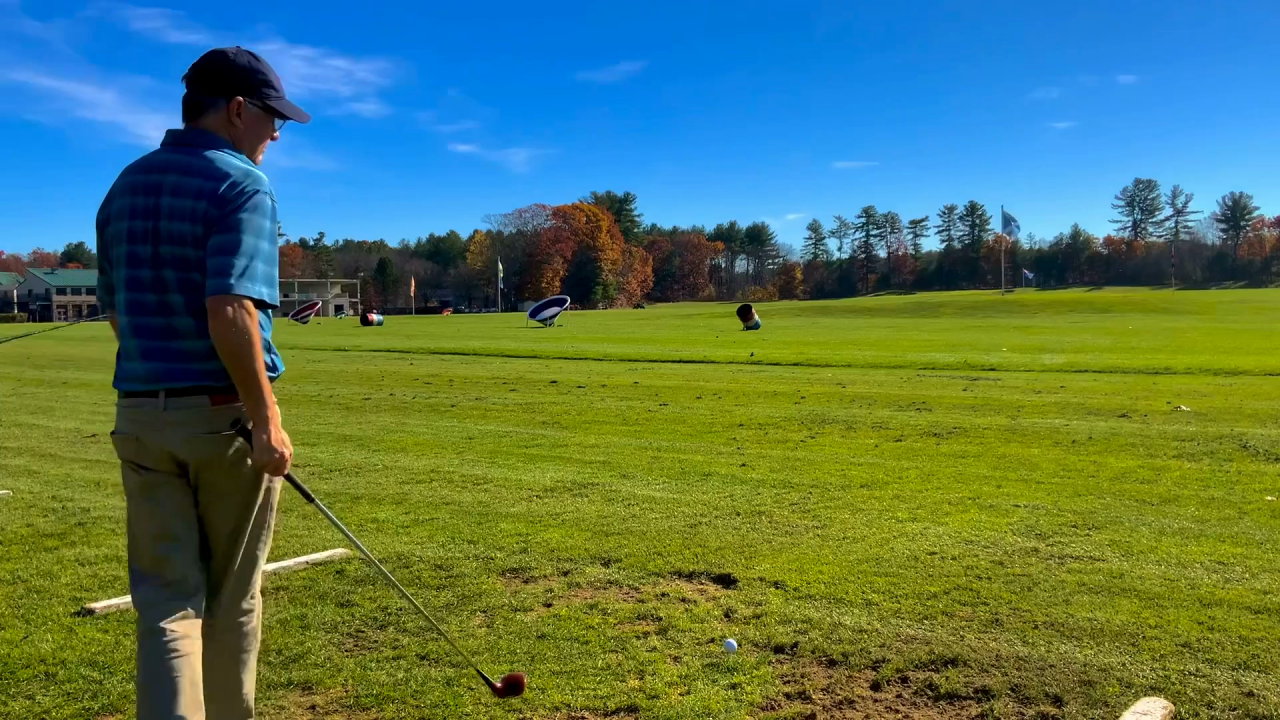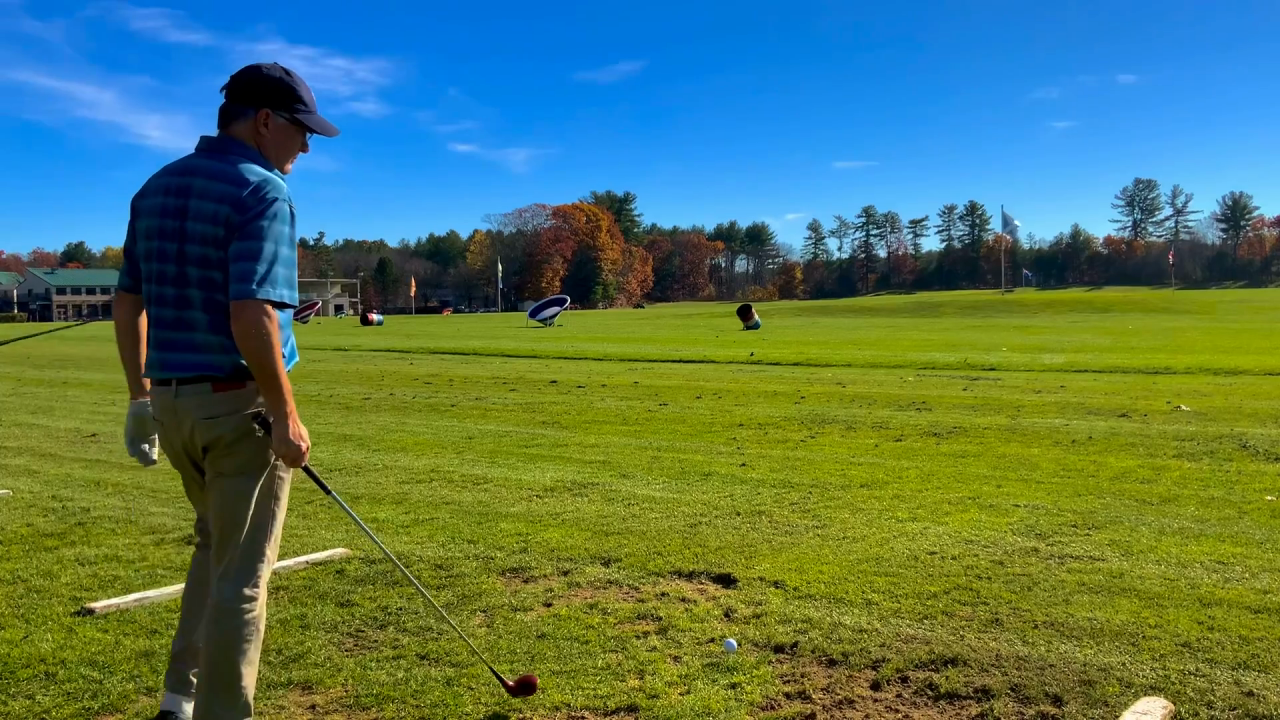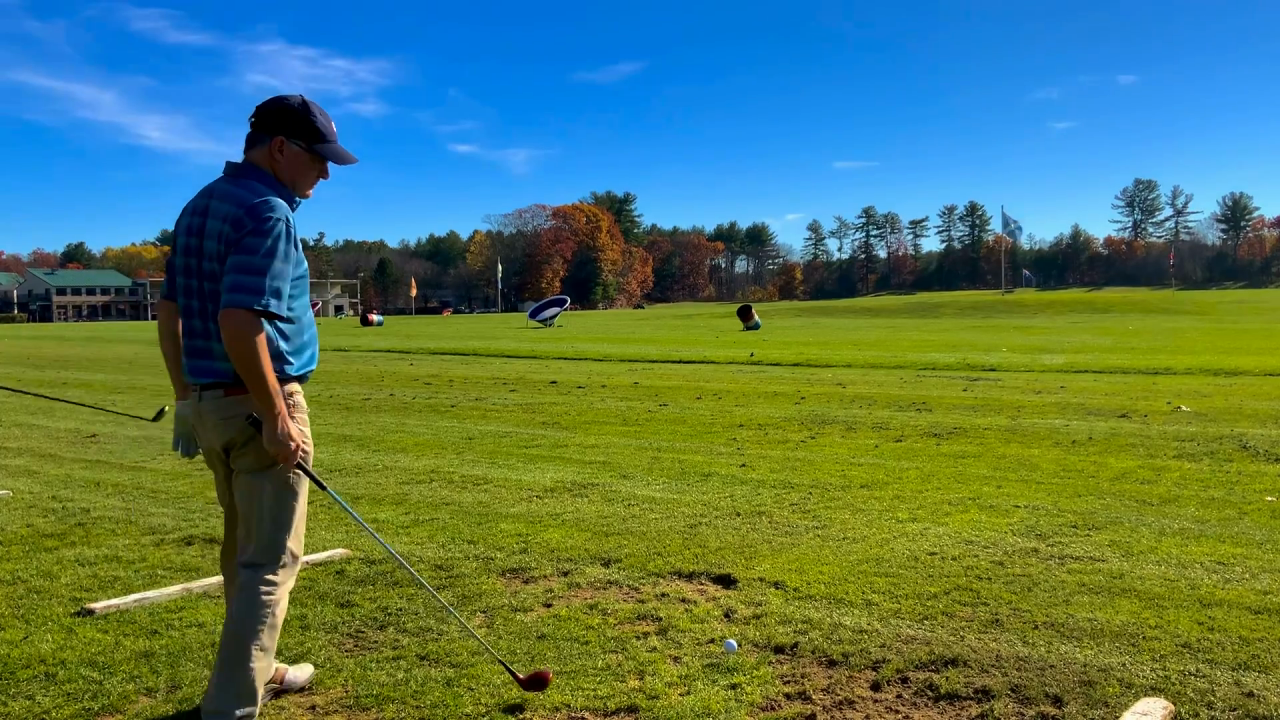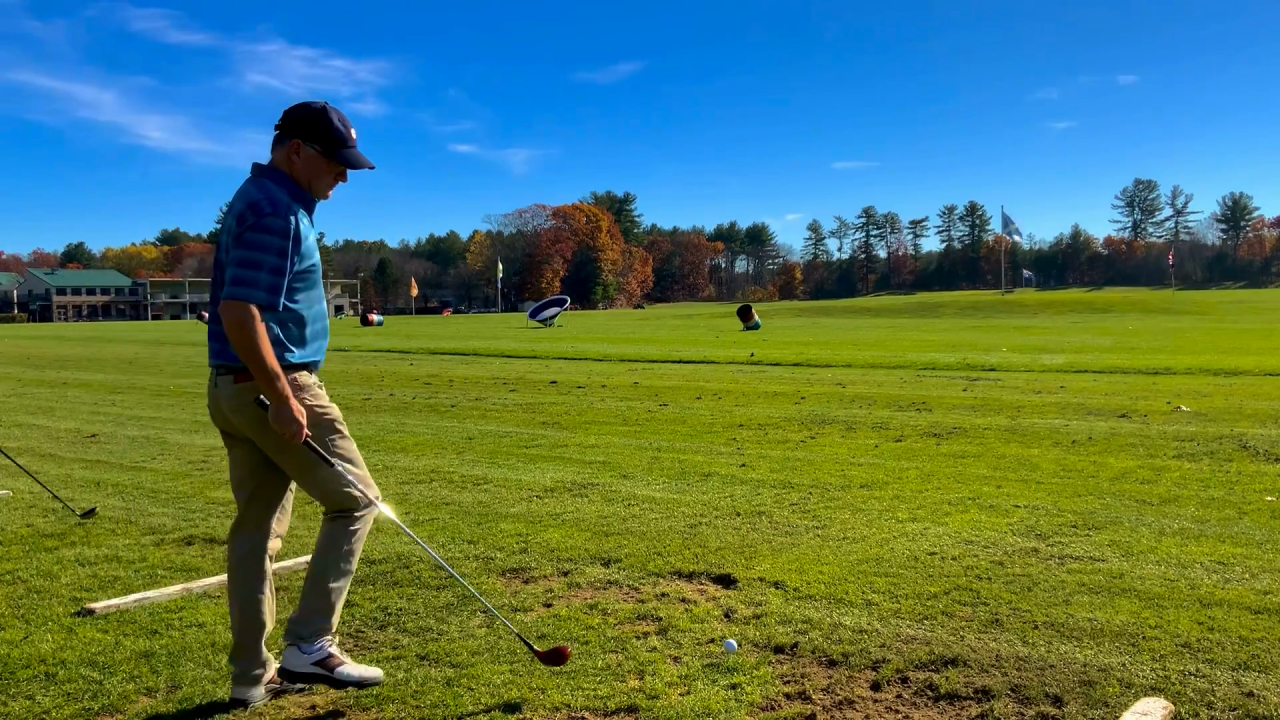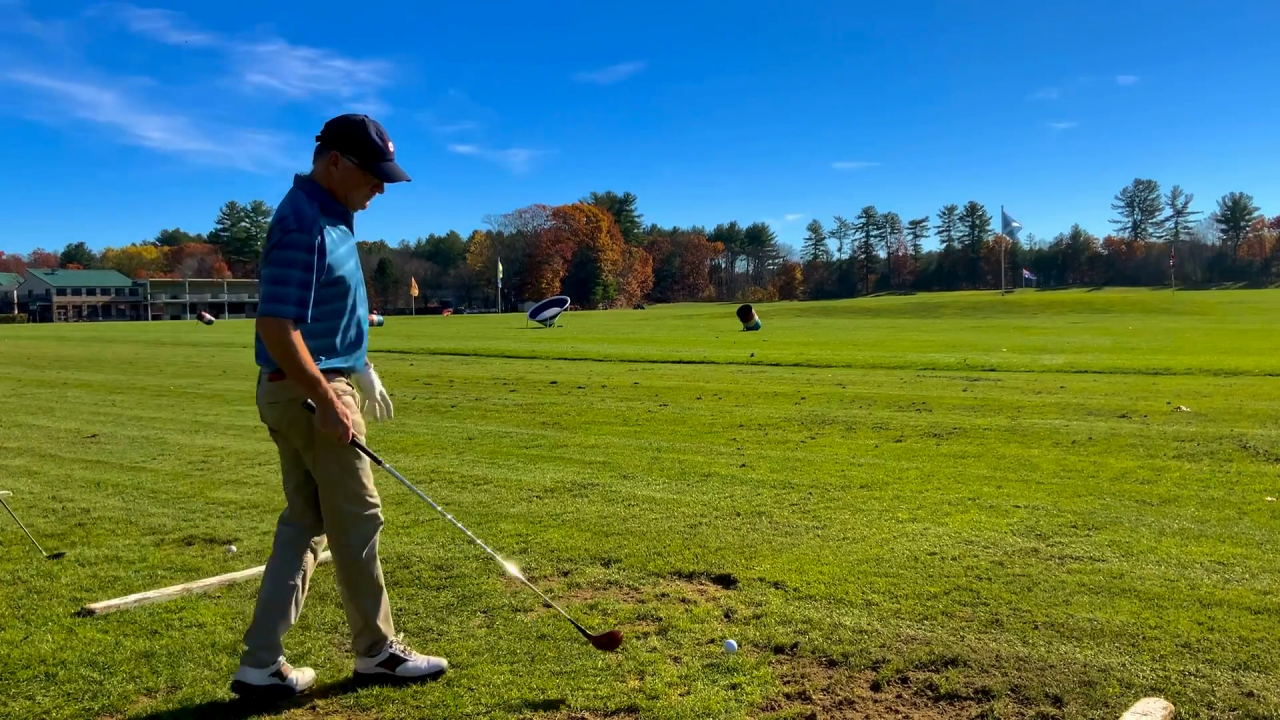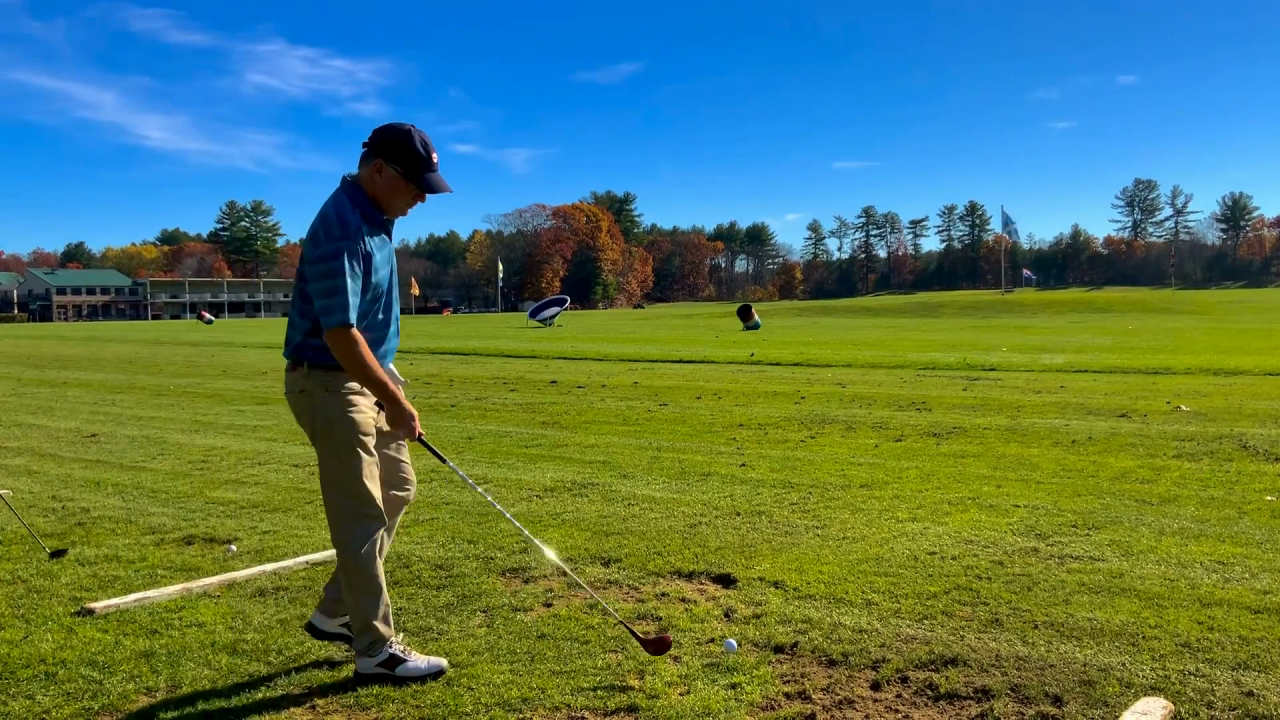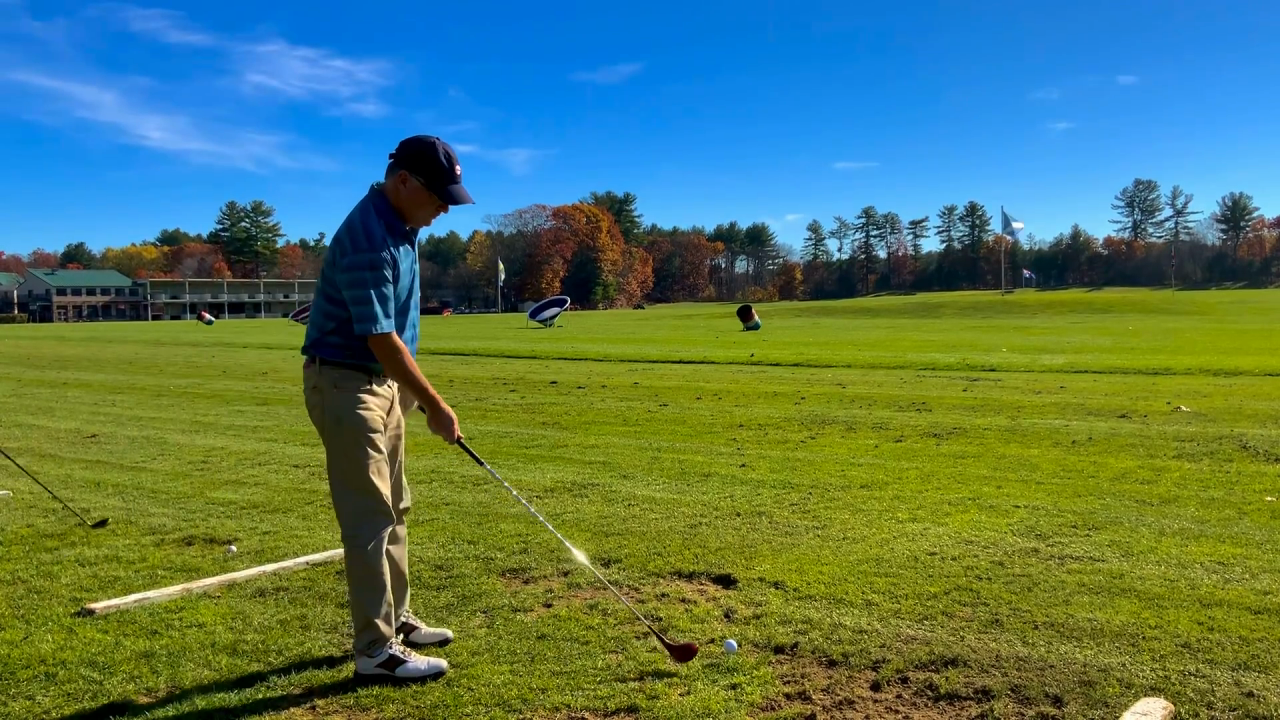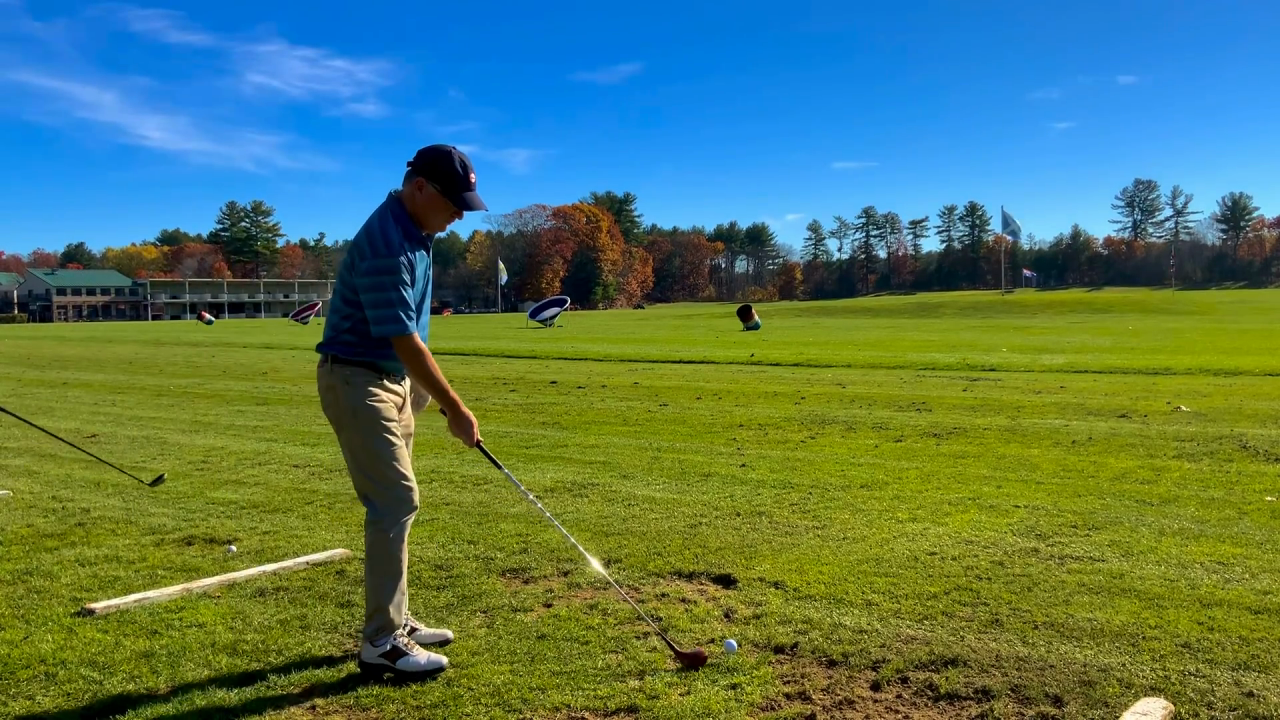
dt=0.3s
person 1, frame 1
left shoulder: (124, 188)
right shoulder: (241, 185)
left elbow: (119, 313)
right elbow: (231, 316)
right wrist: (267, 422)
left hip: (142, 420)
right hip: (226, 417)
left knee: (164, 604)
right knee: (232, 597)
person 1, frame 2
left shoulder: (158, 187)
right shoulder: (262, 192)
left elbow: (129, 303)
right elbow: (251, 316)
left wrist: (143, 398)
right wrist: (286, 416)
left hip: (172, 401)
right hip: (240, 402)
left knee: (213, 542)
right knee: (239, 573)
person 1, frame 3
left shoulder: (201, 206)
right shoulder: (267, 213)
left elbow: (170, 310)
right elbow: (238, 323)
left wrist: (186, 401)
right wrist: (278, 418)
left hip: (209, 403)
right hip: (259, 407)
left knee: (243, 548)
right knee: (268, 562)
left ankle: (255, 670)
person 1, frame 4
left shoulder: (266, 201)
right shoulder: (274, 212)
right elbow: (237, 313)
left wrist: (297, 374)
right wrist: (286, 396)
left hip: (237, 390)
right hip: (272, 390)
left knee: (256, 528)
right knee: (352, 502)
left ankle: (252, 672)
right ankle: (309, 644)
person 1, frame 5
left shoulder: (328, 215)
right shoulder: (305, 225)
right elbow: (275, 327)
left wrist: (361, 371)
right wrist: (330, 402)
left hip: (304, 391)
right hip: (311, 395)
left knee: (304, 521)
right knee: (356, 522)
left ankle: (261, 661)
right ankle: (376, 651)
person 1, frame 6
left shoulder: (375, 217)
right shoulder: (342, 231)
right elbow: (341, 335)
left wrist: (386, 375)
right wrist: (394, 402)
left hip: (361, 381)
right hip: (331, 386)
left knee: (396, 493)
right knee: (362, 517)
left ankle: (336, 611)
right ankle: (375, 648)
person 1, frame 7
left shoulder: (399, 225)
right shoulder: (368, 241)
right elbow: (381, 341)
left wrist: (413, 390)
right wrist: (435, 406)
left hip: (380, 383)
right hip: (346, 385)
left knee: (391, 511)
right knee: (368, 517)
left ankle: (392, 619)
right ankle: (375, 650)
person 1, frame 8
left shoulder: (416, 231)
right shoulder: (385, 245)
right elbow: (404, 341)
left wrist: (419, 377)
right wrist: (456, 408)
left hip: (391, 380)
right hip: (357, 382)
left knee: (398, 503)
right knee: (395, 501)
left ankle: (393, 622)
right ankle: (381, 639)
